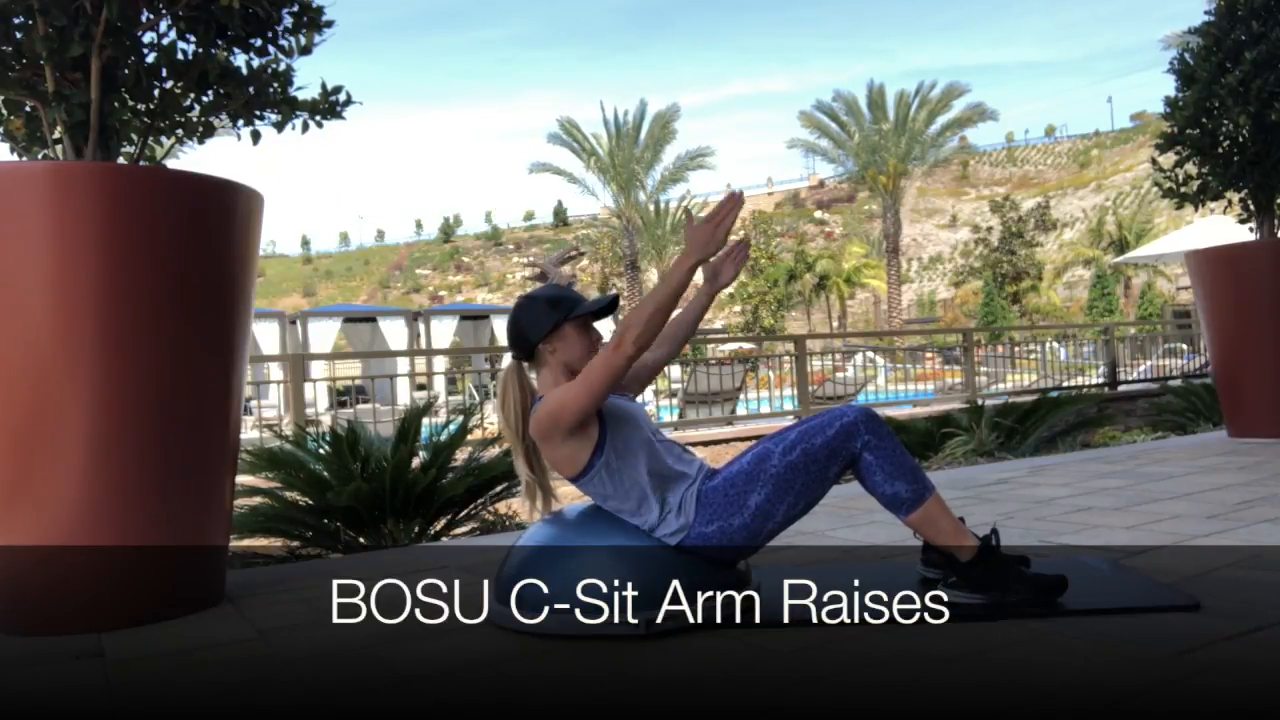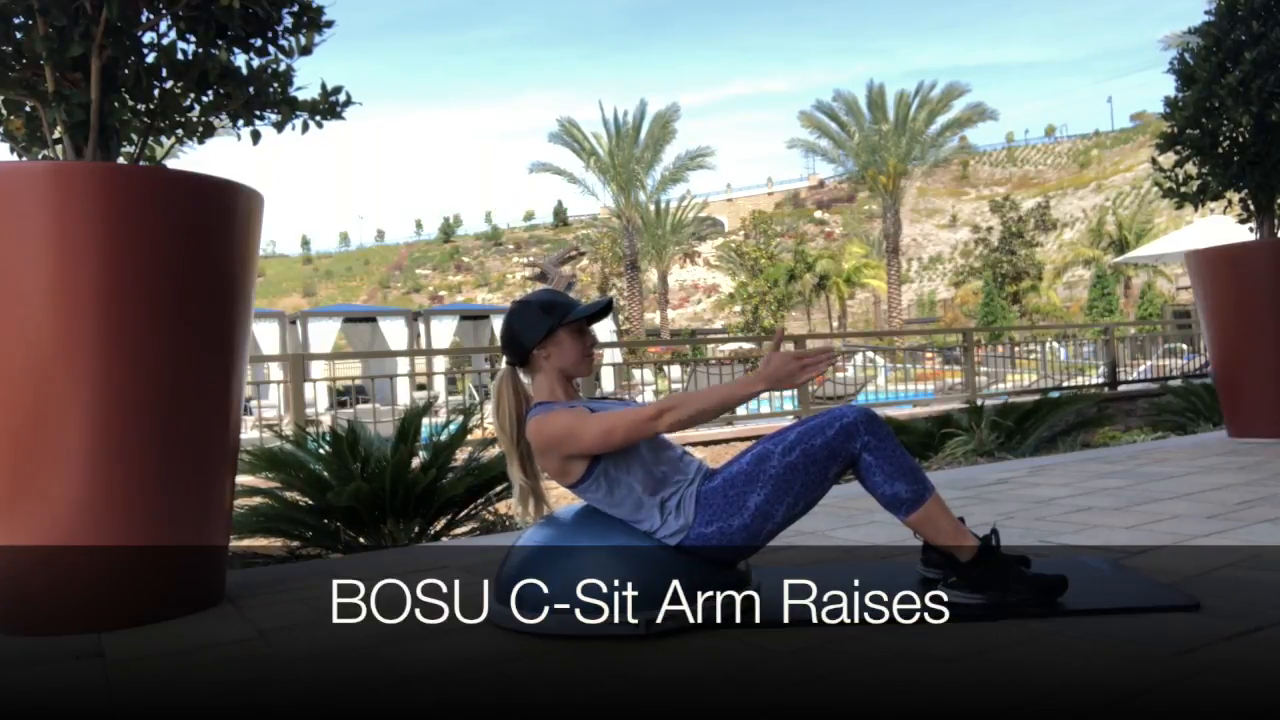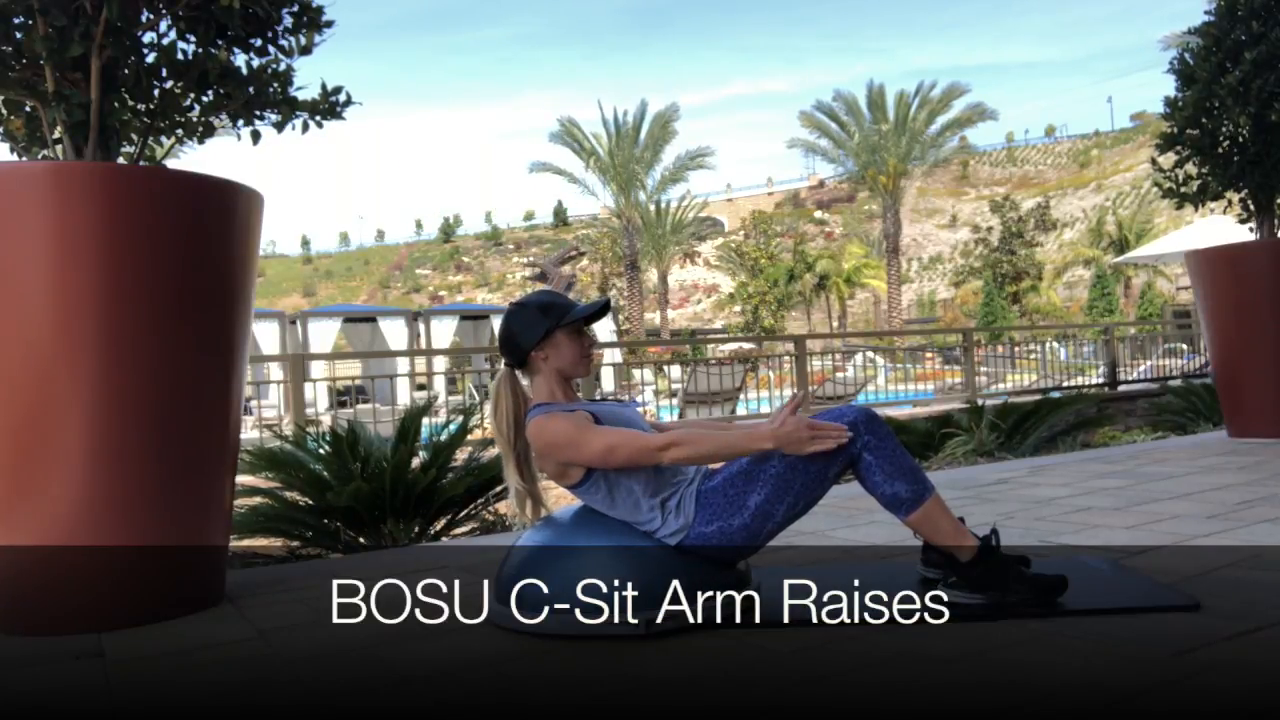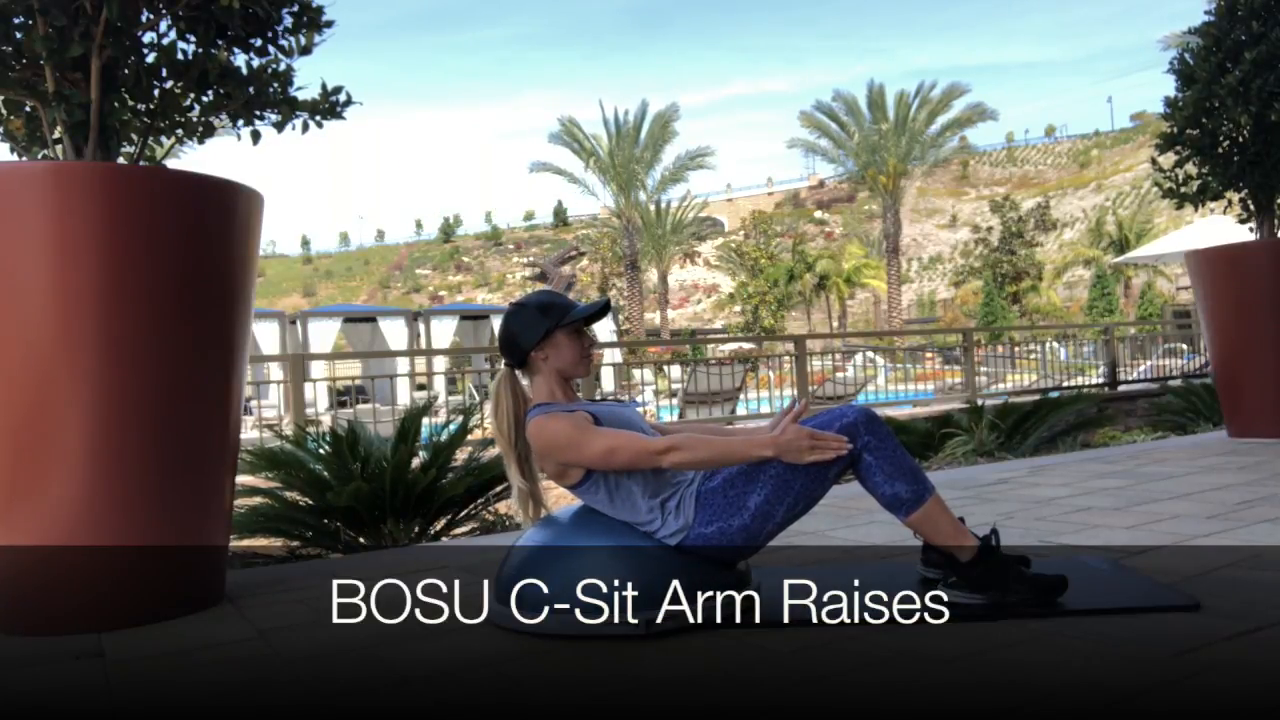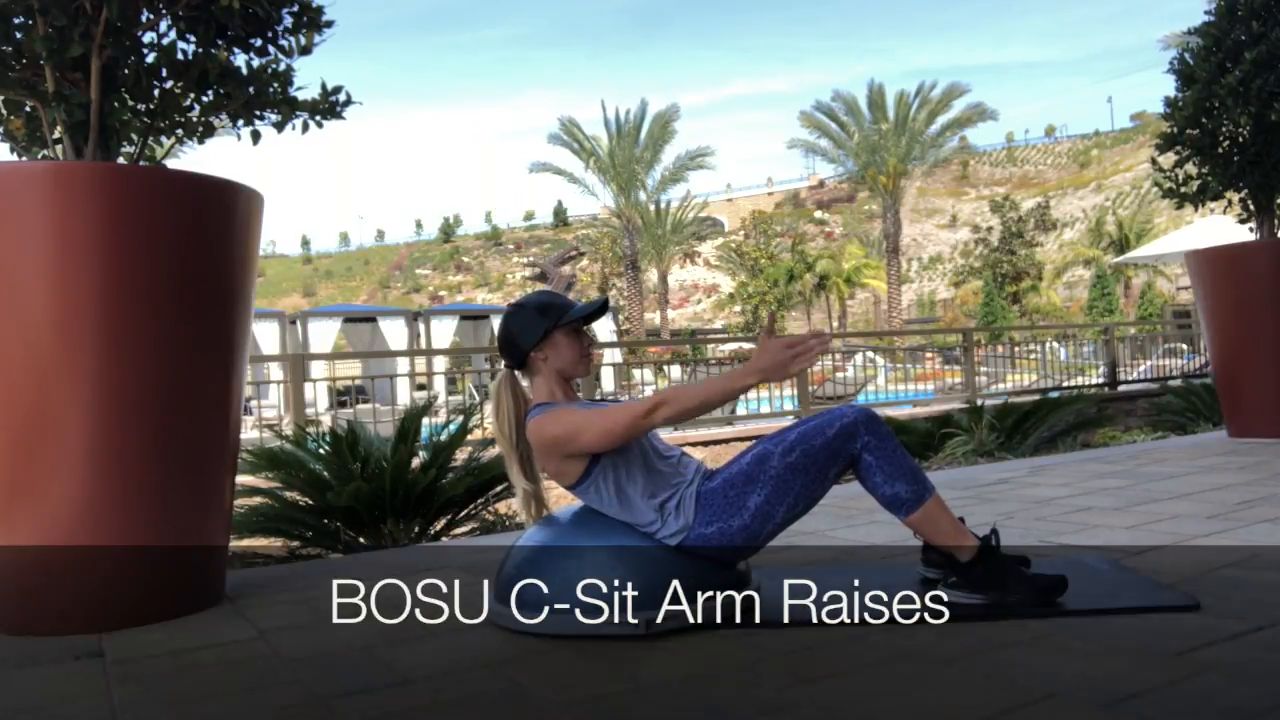
dt=0.3s
person 1, frame 1
left shoulder: (585, 405)
right shoulder: (552, 417)
left elbow: (660, 353)
right elbow: (628, 345)
left wrist: (710, 286)
right wrist: (687, 258)
left hip: (709, 499)
right hip: (702, 521)
left knee: (852, 423)
right knee: (857, 427)
left ankle: (952, 551)
right ankle: (972, 565)
person 1, frame 2
left shoulder: (577, 410)
right shoulder: (550, 428)
left elbow: (669, 411)
right elbow: (659, 416)
left wrist: (758, 378)
right wrist: (759, 380)
left hip: (707, 500)
right hip: (703, 522)
left knee: (852, 425)
right knee: (856, 428)
left ankle: (952, 552)
right ankle: (973, 565)
person 1, frame 3
left shoulder: (576, 413)
right shoulder: (548, 430)
left elbow: (675, 429)
right elbow: (663, 449)
left wrist: (764, 427)
right wrist: (770, 439)
left hip: (706, 501)
right hip: (703, 521)
left knee: (852, 427)
right knee: (859, 429)
left ankle: (951, 550)
right ankle: (974, 564)
person 1, frame 4
left shoulder: (576, 412)
right shoulder: (548, 430)
left elbow: (671, 431)
right elbow: (661, 454)
left wrist: (761, 432)
right wrist: (769, 447)
left hip: (708, 502)
right hip: (702, 521)
left knee: (852, 425)
right knee: (858, 428)
left ankle: (950, 550)
right ankle: (973, 564)
person 1, frame 5
left shoulder: (575, 411)
right shoulder: (549, 428)
left elbow: (664, 415)
right elbow: (654, 411)
left wrist: (751, 372)
right wrist: (750, 373)
left hip: (706, 498)
right hip: (702, 520)
left knee: (853, 425)
right knee: (856, 429)
left ankle: (950, 552)
right ankle: (974, 565)
